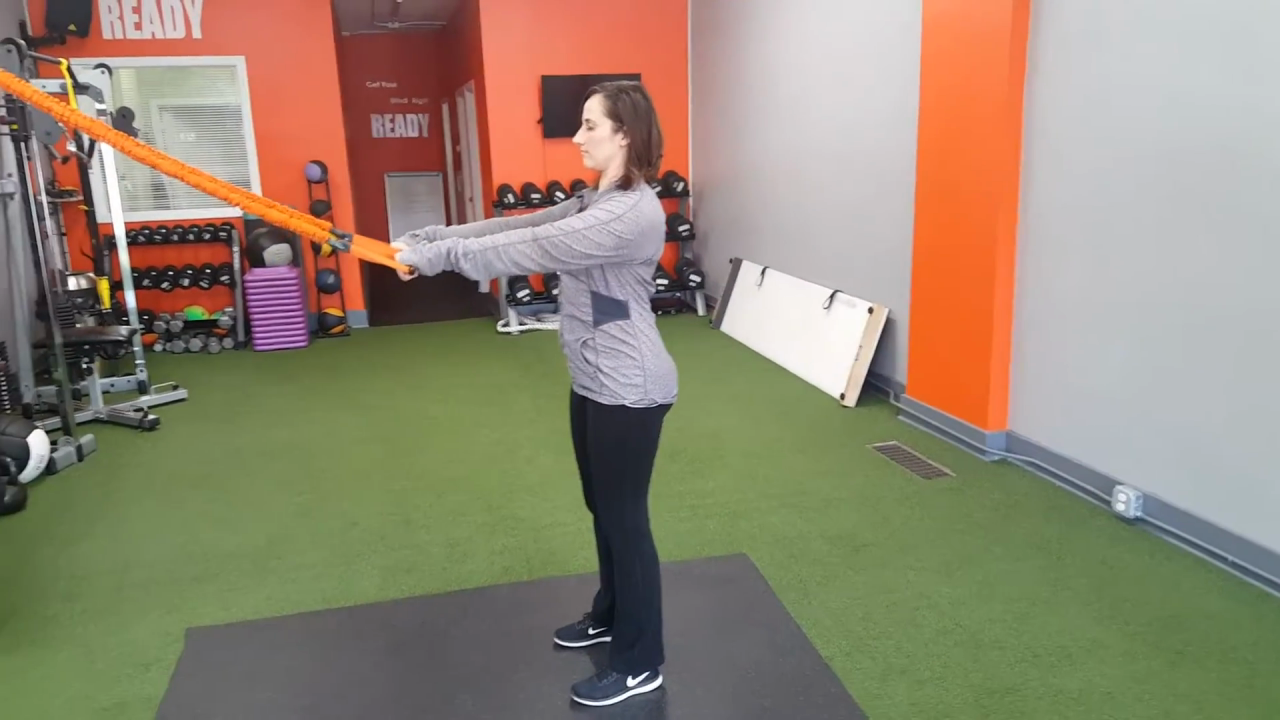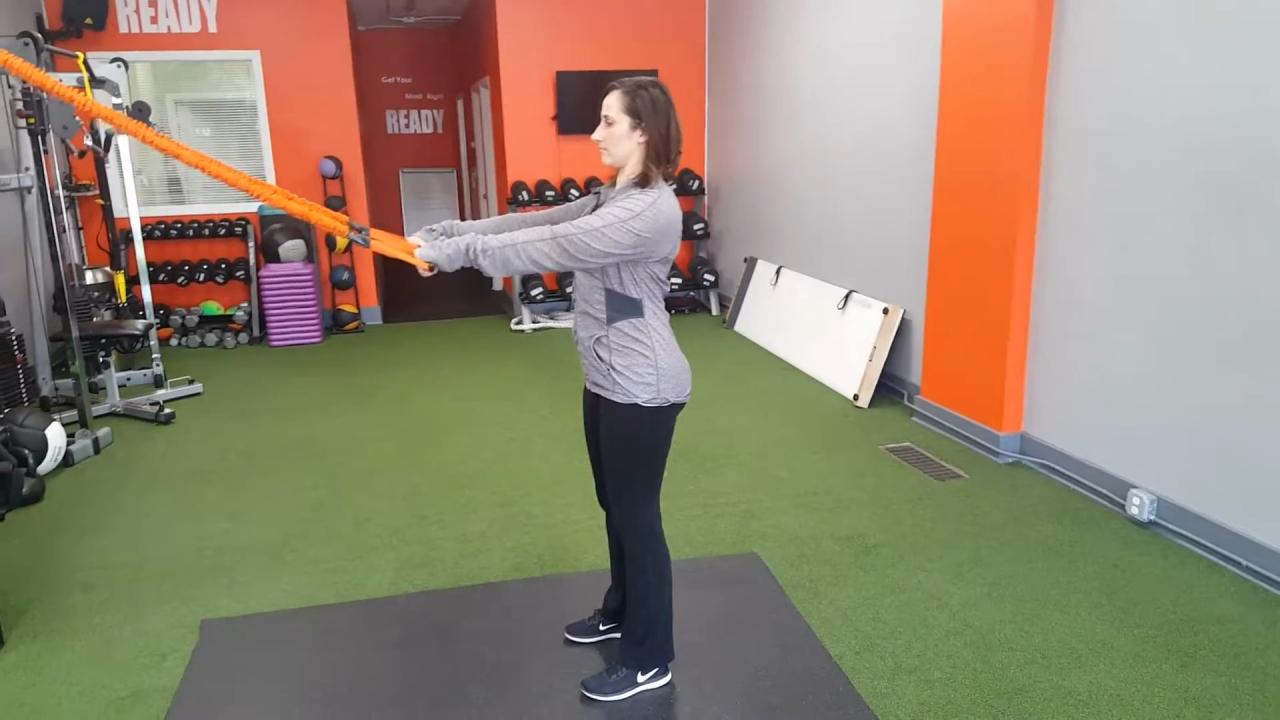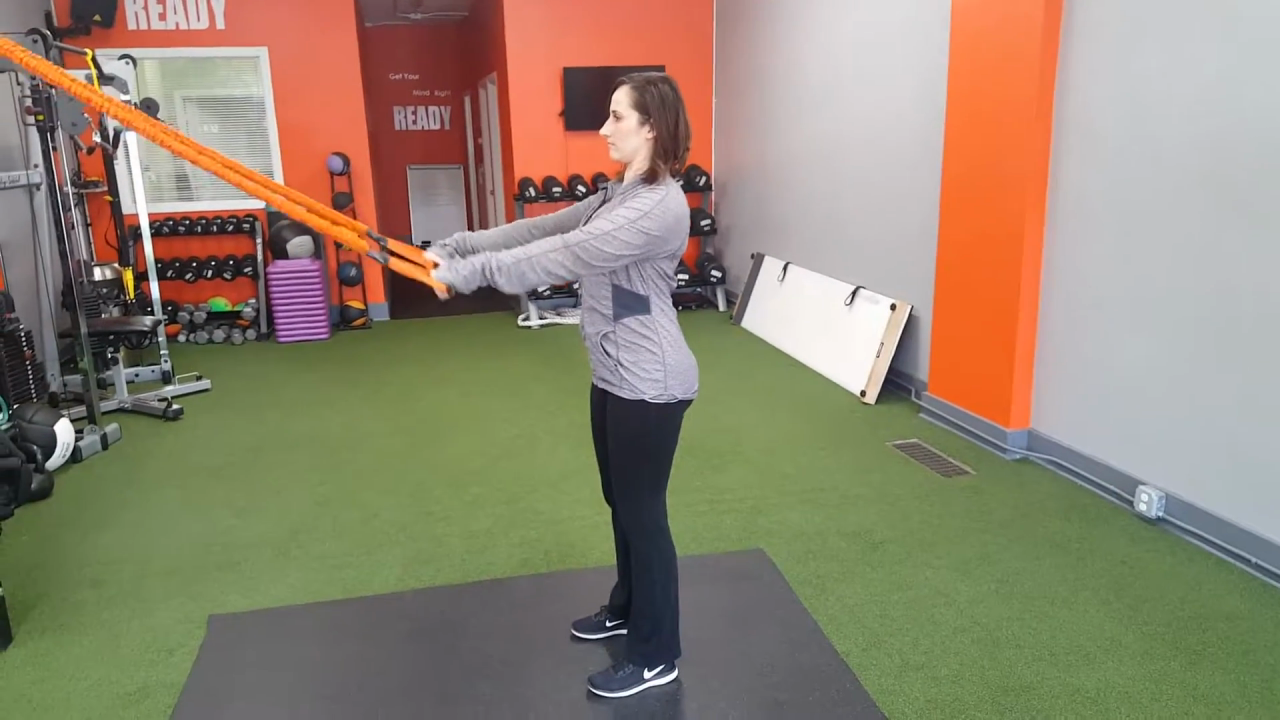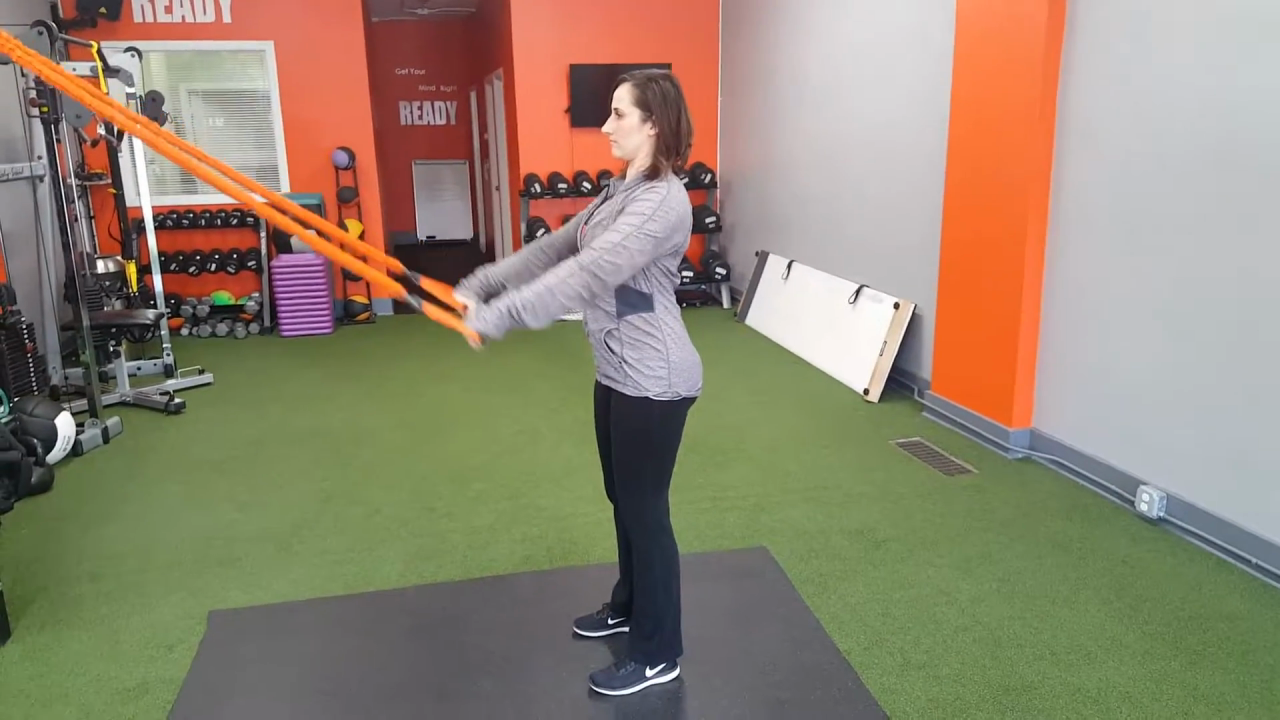
dt=0.2s
person 1, frame 1
left shoulder: (634, 212)
right shoulder: (594, 202)
left elbow: (537, 248)
right elbow: (521, 225)
left wrist: (438, 254)
right wrist: (427, 237)
left hip: (628, 390)
right hip: (593, 382)
left knee: (625, 517)
right knee: (602, 508)
left ankle: (639, 664)
right ankle: (611, 615)
person 1, frame 2
left shoulder: (652, 210)
right shoulder: (612, 199)
left elbow: (556, 247)
right elbow: (535, 222)
left wrist: (456, 251)
right wrist: (444, 232)
left hip: (642, 388)
right hip: (607, 381)
left knee: (637, 515)
right knee: (614, 505)
left ankle: (649, 660)
right ankle: (620, 610)
person 1, frame 3
left shoulder: (660, 205)
right shoulder: (618, 195)
left elbow: (571, 254)
right elbow: (544, 229)
left wrist: (471, 273)
right wrist: (458, 247)
left hip: (649, 384)
right hip: (614, 376)
left knee: (642, 511)
right knee: (620, 502)
left ankle: (656, 657)
right ankle: (627, 606)
person 1, frame 4
left shoulder: (663, 201)
right shoulder: (624, 191)
left elbow: (590, 273)
right elbow: (558, 246)
left wrist: (500, 315)
right wrist: (480, 285)
left hip: (654, 382)
right hip: (618, 374)
left knee: (645, 509)
right knee: (623, 500)
left ankle: (659, 654)
right ankle: (629, 604)
